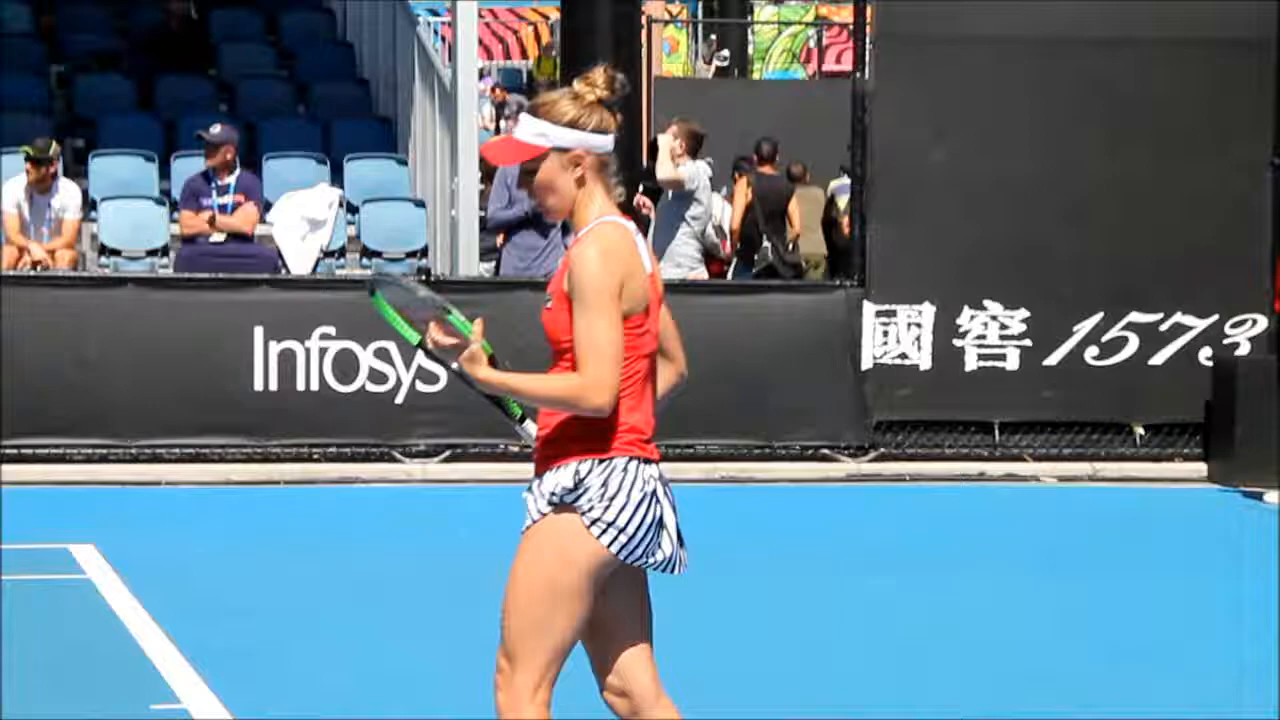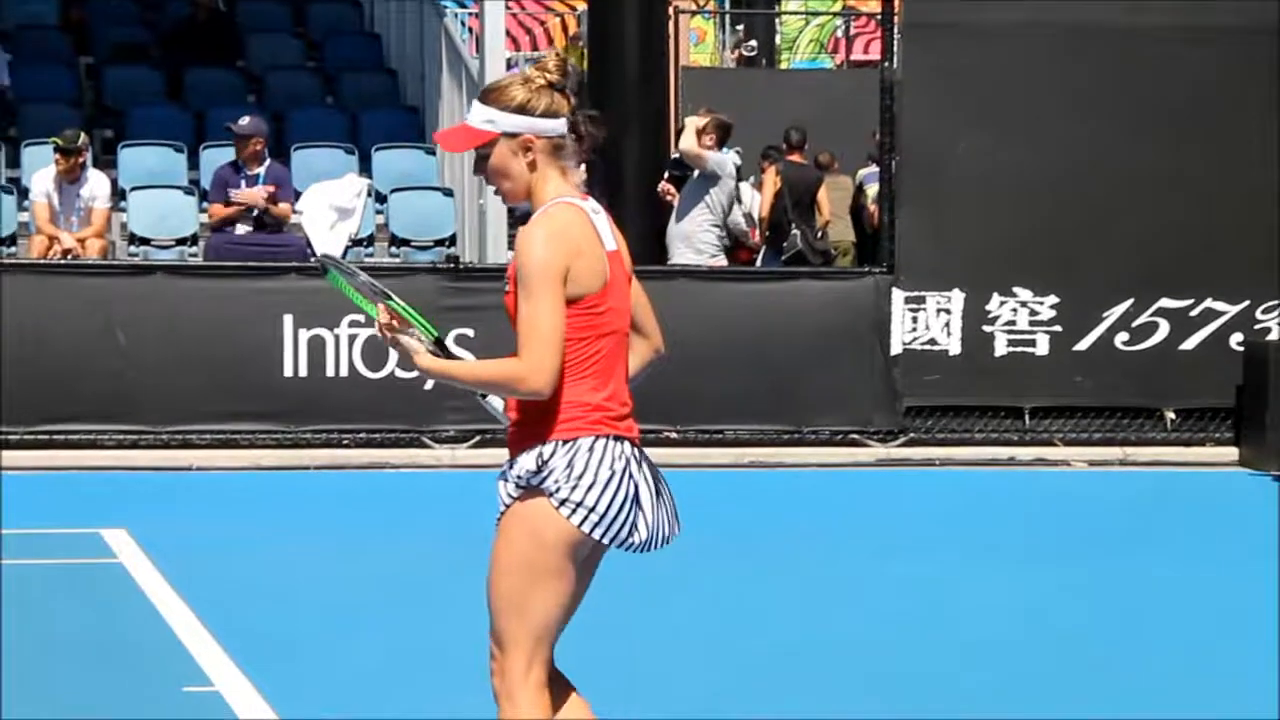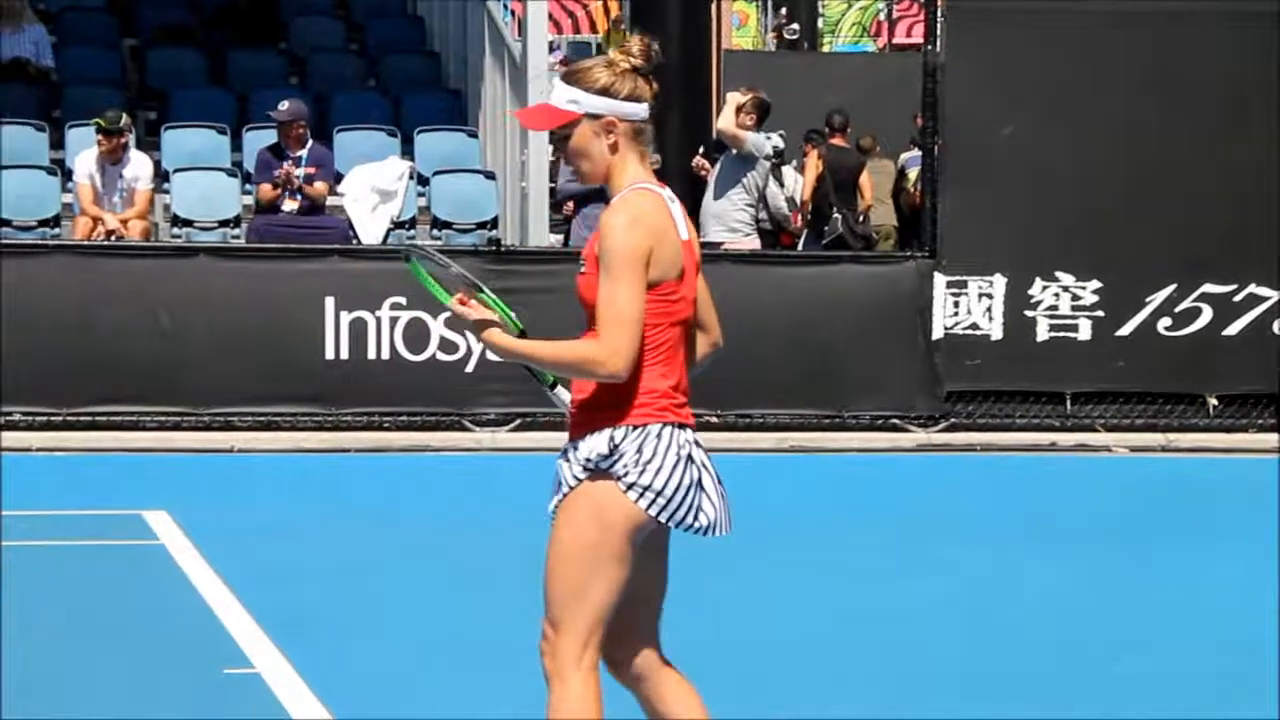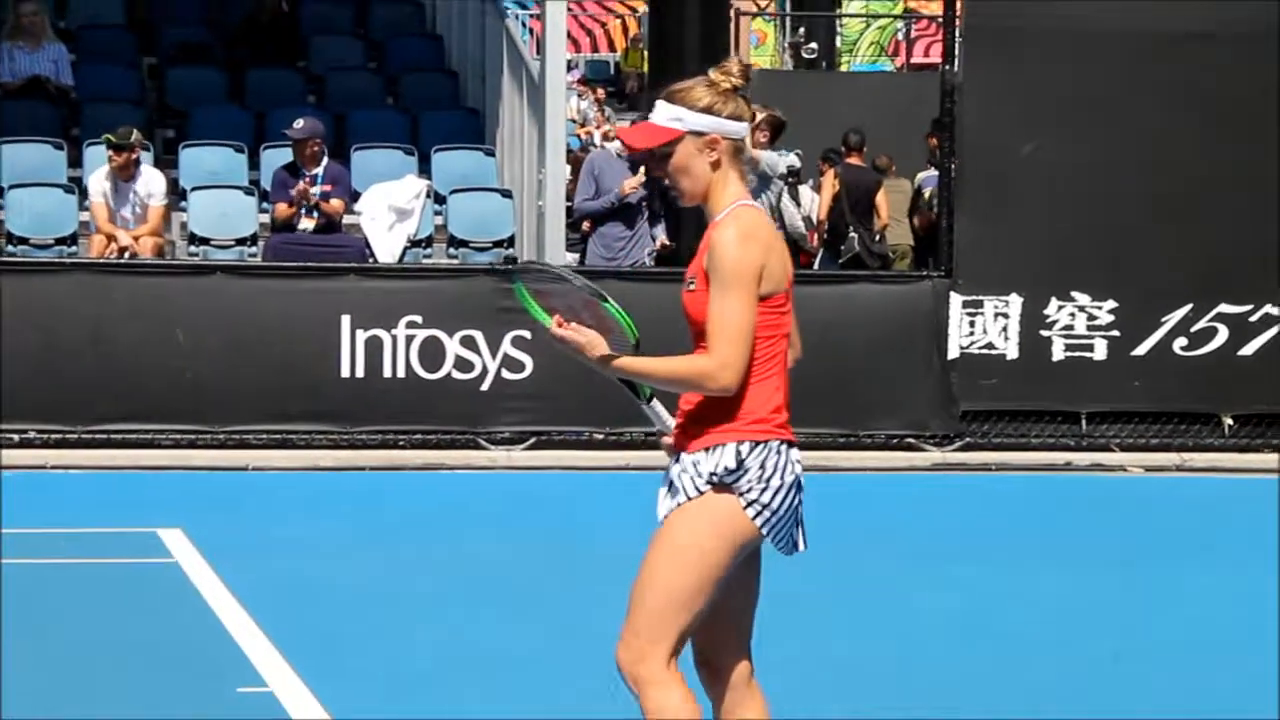
dt=0.4s
person 1, frame 1
left shoulder: (594, 251)
right shoulder: (624, 242)
left elbow: (596, 391)
right elbow: (671, 364)
left wrist: (484, 374)
left hip: (590, 486)
right hip: (618, 481)
person 1, frame 2
left shoulder: (545, 235)
right shoulder: (595, 222)
left elbow: (535, 377)
right elbow: (650, 340)
left wrist: (425, 359)
left hip: (561, 465)
right hip: (605, 457)
right knee: (521, 660)
person 1, frame 3
left shoulder: (627, 218)
right shoulder: (664, 209)
left elbow: (612, 357)
right elbow: (706, 335)
left wrist: (503, 341)
left hip: (624, 451)
right hip: (651, 446)
left knee: (567, 652)
right knee: (633, 654)
person 1, frame 4
left shoulder: (735, 234)
right shoulder: (743, 229)
left elbow: (722, 371)
right elbow: (786, 348)
left wrist: (609, 359)
left hip: (733, 467)
right hip: (727, 464)
left knee: (642, 655)
